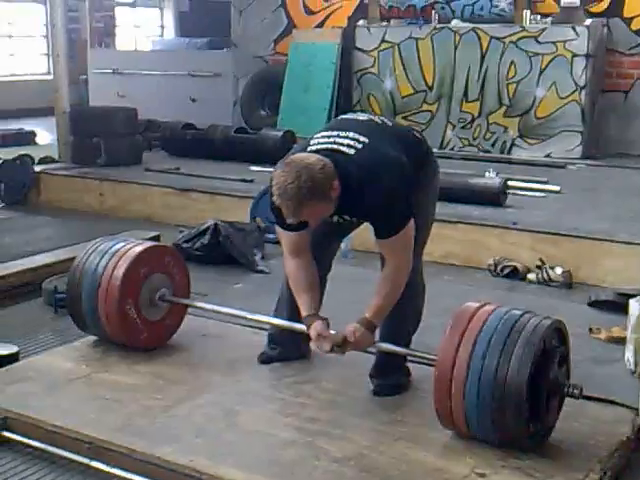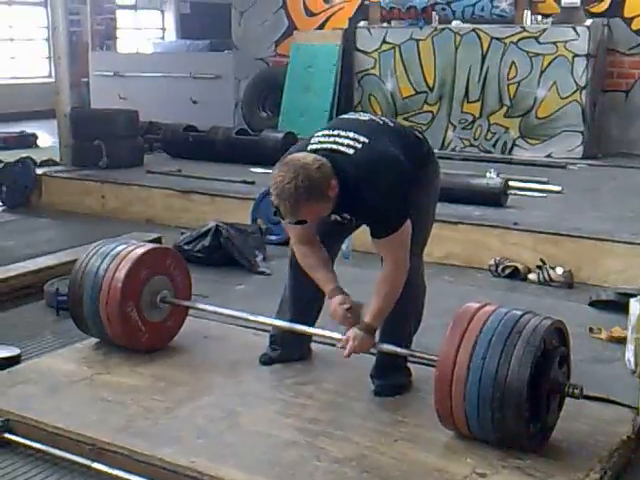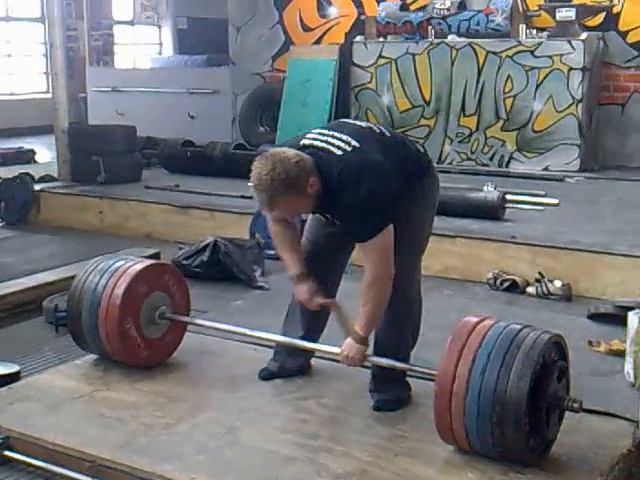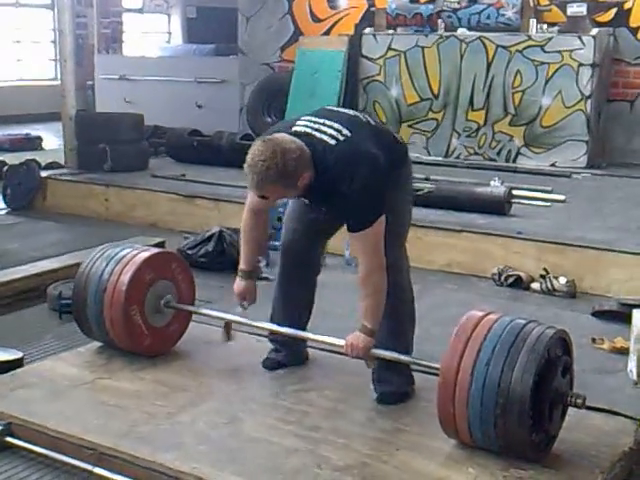
dt=0.5s
person 1, frame 1
left shoulder: (381, 189)
right shoulder: (288, 187)
left elbow: (398, 264)
right elbow: (297, 256)
left wrist: (368, 323)
right wrist: (311, 318)
left hip: (414, 169)
left knee: (408, 267)
right knee: (310, 250)
left ankle: (392, 364)
right ankle: (288, 341)
person 1, frame 2
left shoulder: (379, 187)
right shoulder: (290, 186)
left elbow: (395, 264)
right elbow: (304, 244)
left wrist: (368, 327)
right wrist: (334, 293)
left hip: (413, 170)
left knee: (407, 269)
right knee: (303, 257)
left ankle: (392, 365)
right ankle: (289, 342)
person 1, frame 3
left shoulder: (359, 190)
right shoulder: (281, 173)
left elbow: (379, 273)
right elbow: (280, 223)
left wrist: (360, 337)
right wrist: (300, 277)
left hip: (411, 184)
left knee: (399, 278)
right knee: (313, 262)
left ankle: (390, 378)
right ankle: (292, 355)
person 1, frame 4
left shoulder: (354, 180)
right shoulder: (269, 161)
left elbow: (370, 264)
right elbow: (255, 211)
left wrist: (367, 330)
right wrist: (246, 273)
left hip: (387, 172)
right hip: (322, 172)
left knee: (387, 264)
right knee: (293, 251)
left ankle: (393, 370)
right ankle: (288, 345)
